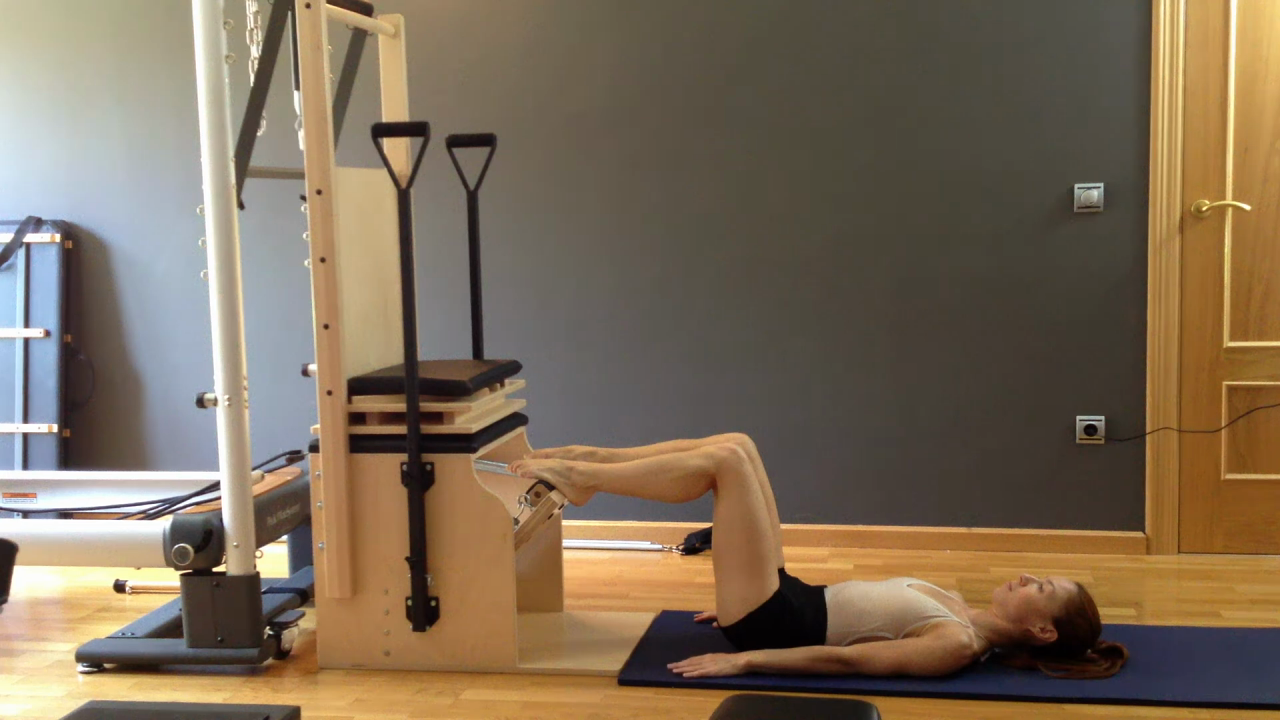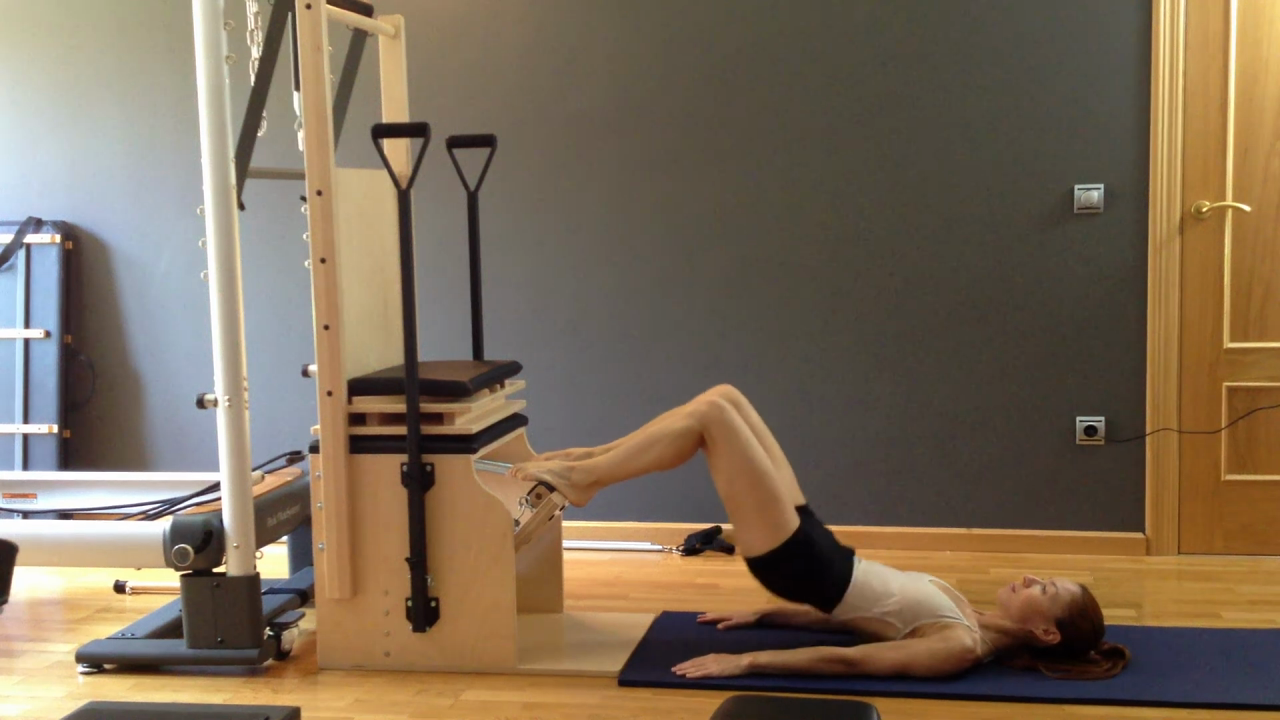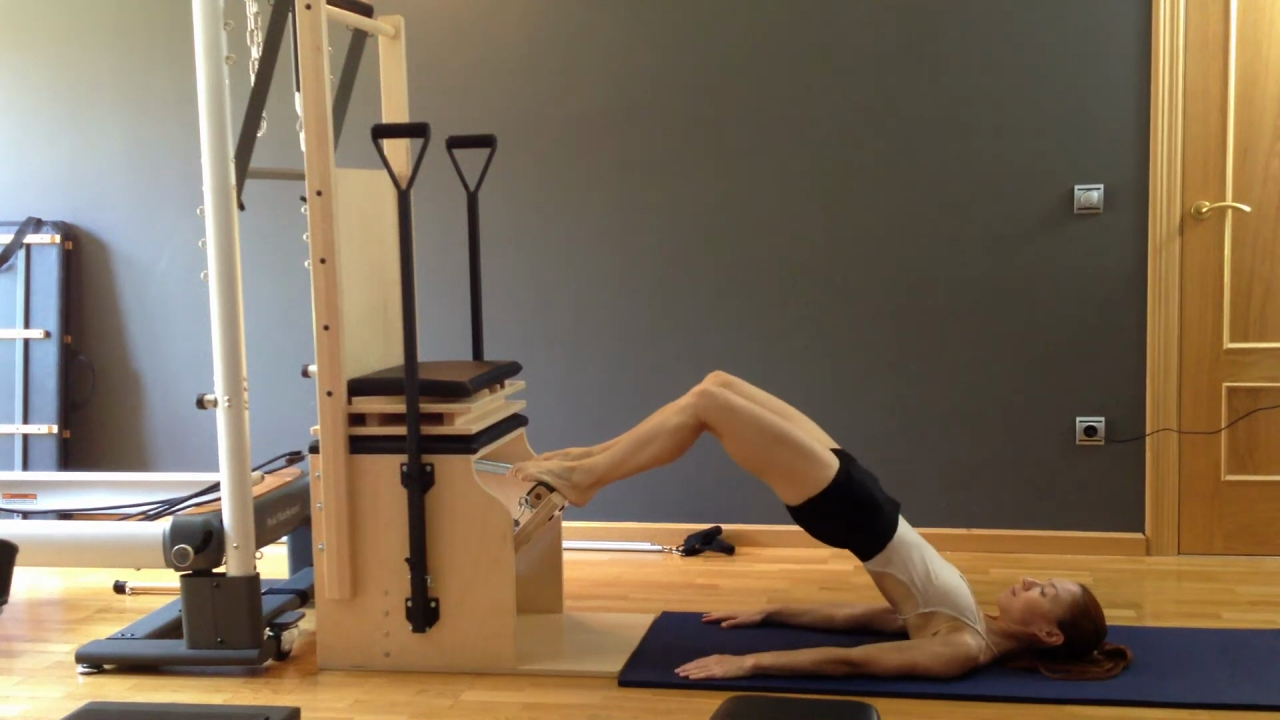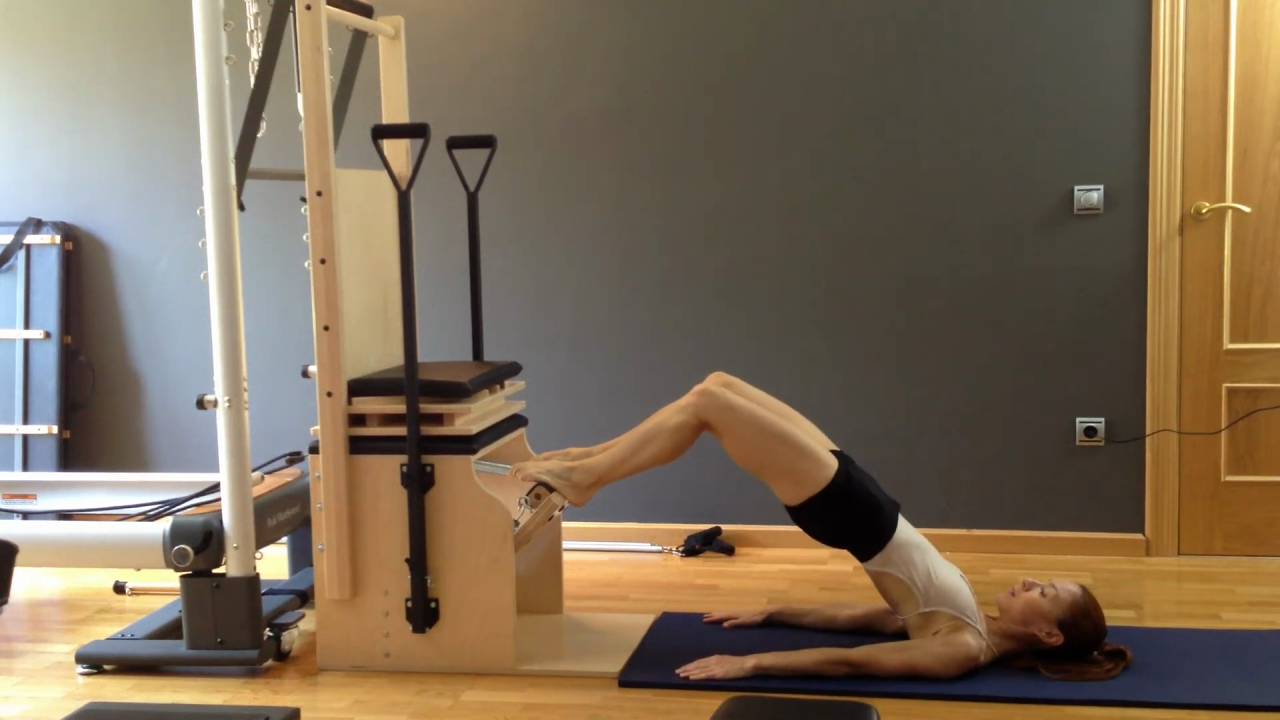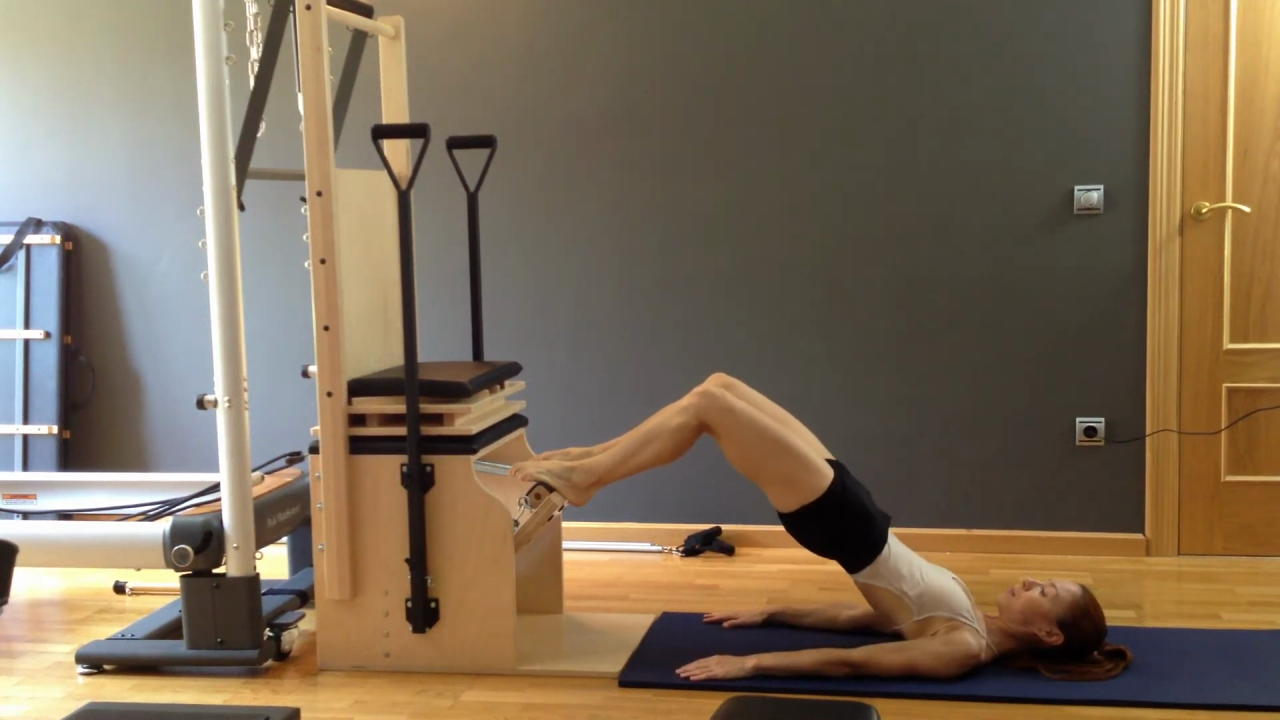
dt=1s
person 1, frame 1
left shoulder: (959, 645)
right shoulder: (956, 609)
left elbow: (848, 659)
left wrist: (742, 660)
right wrist: (741, 602)
left hip: (776, 622)
right hip: (792, 598)
left knee: (728, 460)
right knee: (736, 444)
left ankle: (579, 479)
right ankle: (588, 459)
person 1, frame 2
left shoulder: (963, 647)
right shoulder: (964, 615)
left elbow: (850, 660)
right elbow: (858, 613)
left wrist: (746, 662)
left hip: (801, 561)
right hip: (811, 552)
left knee: (712, 412)
right knee: (723, 398)
left ankle: (580, 479)
right ankle: (588, 460)
person 1, frame 3
left shoulder: (967, 649)
left elbow: (853, 661)
left wrist: (750, 663)
left knee: (706, 403)
right knee: (717, 385)
left ankle: (583, 478)
right ankle: (591, 457)
person 1, frame 4
left shoulder: (967, 649)
right shoulder: (976, 624)
left elbow: (852, 661)
left wrist: (751, 664)
left knee: (707, 402)
right knee: (717, 386)
left ankle: (584, 478)
right ankle: (591, 458)
person 1, frame 5
left shoulder: (966, 649)
right shoulder: (976, 623)
left elbow: (850, 663)
left wrist: (750, 664)
right hip: (844, 512)
left knee: (706, 403)
right knee: (718, 387)
left ankle: (582, 478)
right ankle: (590, 458)
